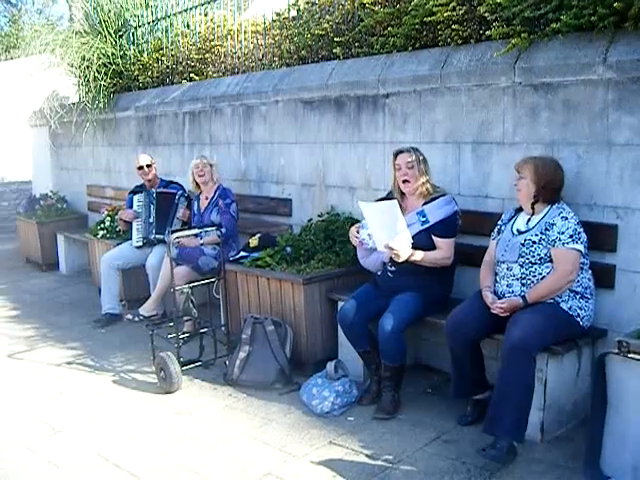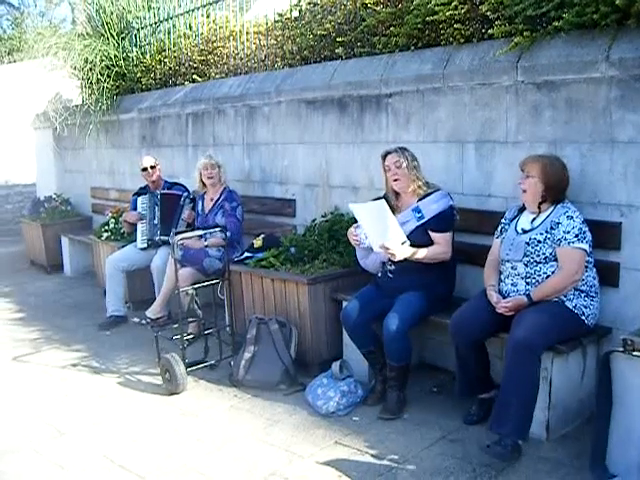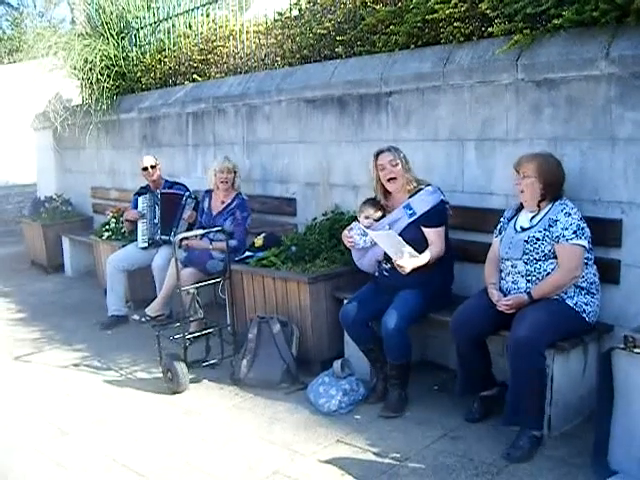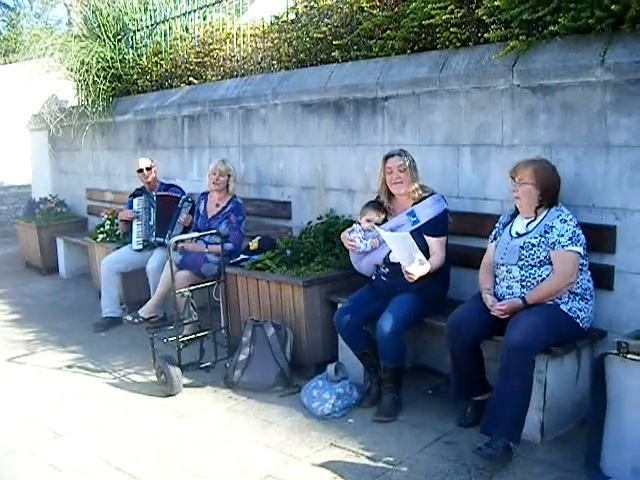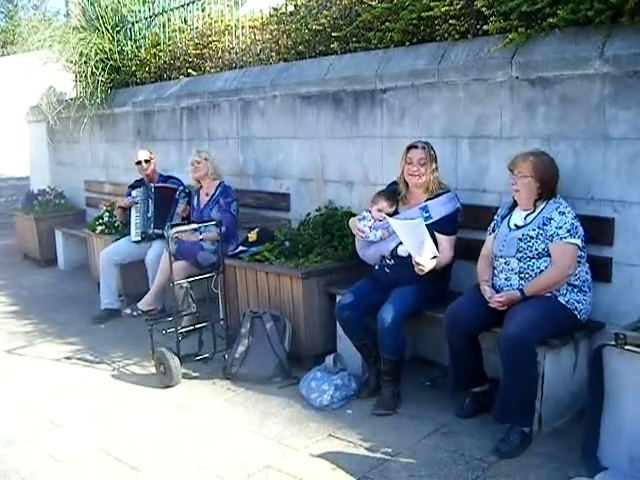
dt=0.5s
person 1, frame 1
left shoulder: (562, 220)
right shoulder: (510, 217)
left elbow: (566, 275)
right elbow: (490, 260)
left wrist: (522, 301)
right wrist: (487, 291)
left hip: (555, 304)
right hip: (504, 299)
left knee: (517, 343)
right knee: (457, 324)
left ankle: (507, 436)
right ankle: (479, 393)
person 1, frame 2
left shoulder: (567, 218)
right shoulder: (513, 215)
left elbow: (572, 274)
right elbow: (493, 259)
left wrist: (527, 299)
right wrist: (492, 291)
left hip: (560, 302)
right hip: (509, 298)
left knee: (522, 341)
right knee: (462, 323)
left ankle: (511, 434)
right ankle: (485, 392)
person 1, frame 3
left shoulder: (565, 215)
right shoulder: (512, 214)
left elbow: (570, 271)
right elbow: (493, 258)
left wrist: (527, 297)
right wrist: (493, 289)
left hip: (561, 300)
right hip: (509, 295)
left knee: (524, 339)
right knee: (463, 321)
left ankle: (531, 428)
right ankle: (487, 390)
person 1, frame 4
left shoulder: (561, 222)
right shoulder: (507, 221)
left elbow: (565, 278)
right elbow: (488, 264)
left wrist: (521, 302)
right wrist: (487, 294)
left hip: (555, 306)
right hip: (502, 302)
left knee: (517, 344)
right knee: (458, 326)
left ankle: (503, 437)
right ankle: (479, 395)
person 1, frame 5
left shoulder: (559, 214)
right shoulder: (505, 211)
left elbow: (563, 269)
right elbow: (486, 255)
left wrist: (520, 294)
right wrist: (485, 286)
left hip: (553, 297)
right hip: (502, 293)
left knee: (515, 335)
right knee: (456, 317)
left ankle: (520, 425)
right ankle: (478, 387)
person 2, frame 1
left shoulder: (440, 206)
right shoulder: (391, 201)
left elbow: (446, 257)
right elbow: (372, 234)
left wrist: (411, 254)
right wrist: (357, 232)
left hip: (423, 286)
right hip: (385, 281)
left knee: (389, 326)
right knee: (347, 314)
left ankle: (391, 390)
right ankle: (376, 377)
person 2, frame 2
left shoulder: (435, 202)
right shoulder: (387, 202)
left elbow: (444, 251)
left wrist: (407, 252)
right wrist: (356, 234)
left hip: (426, 286)
right hip: (388, 282)
left knee: (393, 325)
right knee: (350, 315)
left ankle: (396, 390)
right ankle: (381, 376)
person 2, frame 3
left shoulder: (427, 198)
right shoulder: (381, 202)
left elbow: (438, 247)
left wrist: (415, 261)
right wrist: (350, 235)
left hip: (424, 282)
right hip: (386, 280)
left knee: (391, 323)
right knee: (349, 315)
left ankle: (398, 388)
right ankle: (382, 374)
person 2, frame 4
left shoulder: (430, 206)
right shoulder: (382, 203)
left elbow: (438, 255)
left wrist: (422, 269)
right wrist: (348, 235)
left hip: (420, 288)
right hip: (383, 284)
left knee: (387, 327)
right knee: (343, 319)
left ankle: (391, 392)
right ankle: (376, 377)
person 2, frame 5
left shoulder: (442, 203)
right shoulder: (393, 191)
left elbow: (447, 251)
left wrist: (431, 263)
right wrist: (355, 222)
left hip: (421, 281)
right hip: (384, 275)
left knee: (387, 317)
right knee: (344, 309)
left ankle: (390, 386)
right ankle: (374, 368)
person 3, frame 1
left shoulder: (173, 188)
right shoulder: (135, 194)
left elbow: (189, 212)
right elbow: (124, 227)
left wrist: (186, 215)
right wrist: (122, 215)
left knee: (153, 263)
right knee: (108, 260)
right ankle: (112, 310)
person 3, frame 2
left shoulder: (177, 190)
right shoulder: (139, 196)
left elbow: (193, 213)
right elbow: (128, 229)
left wrist: (191, 217)
right wrist: (126, 217)
left knee: (158, 264)
right knee: (113, 262)
right ankle: (116, 313)
person 3, frame 3
left shoulder: (178, 189)
right shoulder: (140, 195)
left elbow: (194, 212)
right elbow: (129, 228)
left wrist: (192, 216)
right wrist: (127, 216)
left knee: (159, 264)
right knee: (113, 262)
right ankle: (117, 312)
person 3, frame 4
left shoulder: (173, 191)
right shoulder: (135, 196)
left elbow: (191, 214)
right elbow: (124, 229)
left wrist: (188, 220)
right wrist: (122, 217)
left hip: (166, 245)
left knee: (153, 266)
right knee: (107, 264)
right ankle: (112, 314)
person 3, frame 5
left shoulder: (172, 183)
right shoulder: (135, 188)
right elbow: (121, 218)
right wrist: (120, 204)
left knee: (152, 258)
right knee: (106, 256)
right ankle: (111, 306)
person 4, frame 1
left shoulder: (224, 194)
right shoulder: (197, 199)
left elbow: (228, 231)
right elbow: (195, 230)
left wrist: (199, 241)
right wrist: (187, 240)
left hip: (221, 252)
right hip: (201, 251)
left knee: (172, 254)
right knee: (179, 273)
left ankle: (153, 305)
right ankle: (189, 323)
person 4, frame 2
left shoulder: (230, 197)
right shoulder: (200, 199)
left elbow: (233, 235)
left wrist: (202, 243)
right wrist: (192, 241)
left hip: (224, 254)
right hip: (204, 251)
left knee: (177, 256)
right knee: (184, 274)
left ankle: (159, 308)
right ankle: (194, 325)
person 4, frame 3
left shoulder: (240, 203)
right shoulder: (207, 196)
left elbow: (239, 243)
right elbow: (199, 227)
left wrist: (208, 245)
right wrist: (193, 240)
left hip: (226, 255)
right hip: (205, 251)
left knee: (180, 257)
right knee: (187, 274)
left ankle: (159, 306)
person 4, frame 4
left shoulder: (235, 206)
right shoulder: (203, 198)
left elbow: (234, 246)
right elbow: (195, 230)
left wrist: (203, 248)
right wrist: (188, 243)
left hip: (220, 259)
right hip: (199, 254)
left knee: (175, 260)
right knee: (181, 276)
left ankle: (152, 307)
person 4, frame 5
left shoulder: (224, 191)
right shoulder: (196, 194)
left elbow: (228, 230)
right elbow: (194, 225)
left wrist: (198, 237)
right wrist: (185, 234)
left hip: (219, 248)
right hip: (199, 246)
left knee: (171, 250)
right knee: (178, 267)
left ankle: (151, 300)
